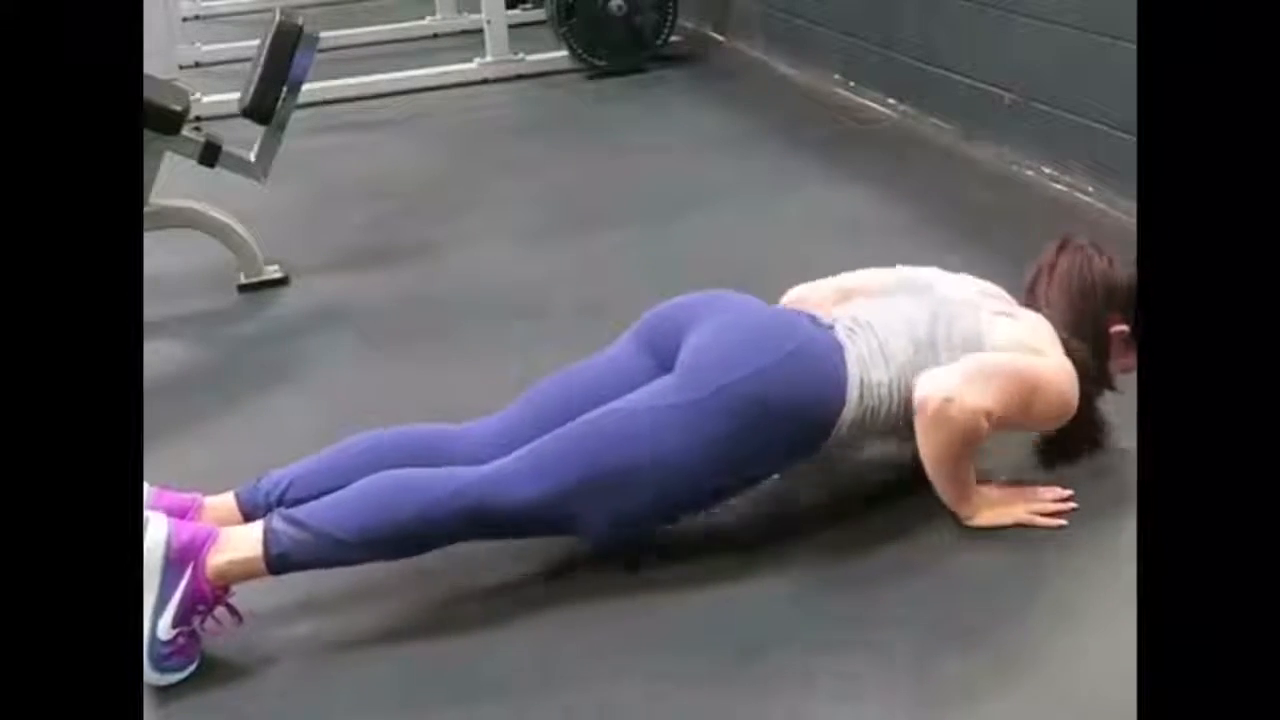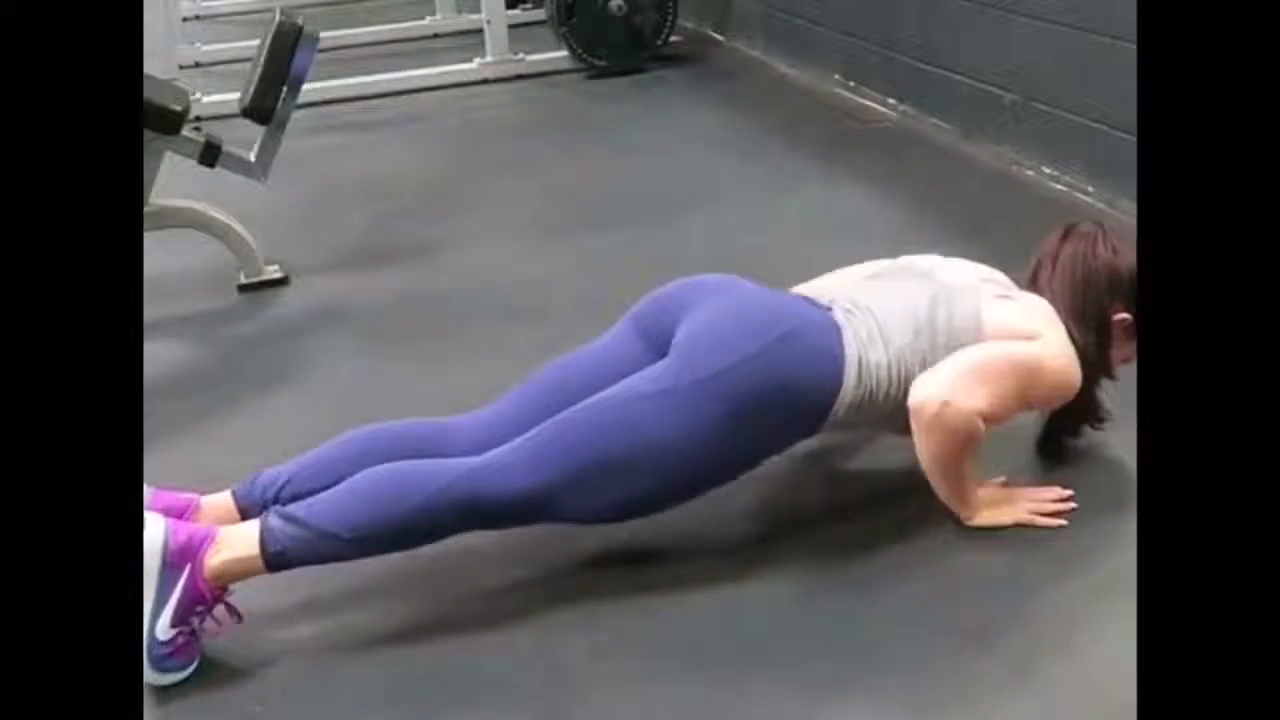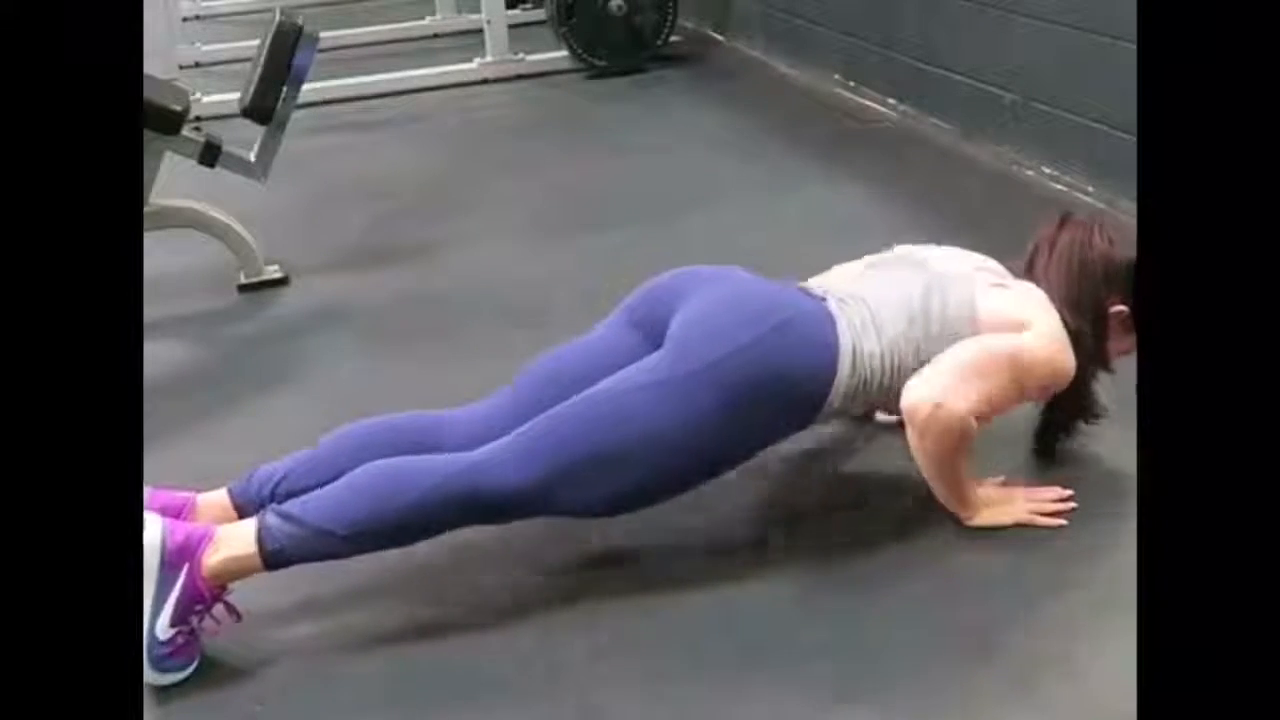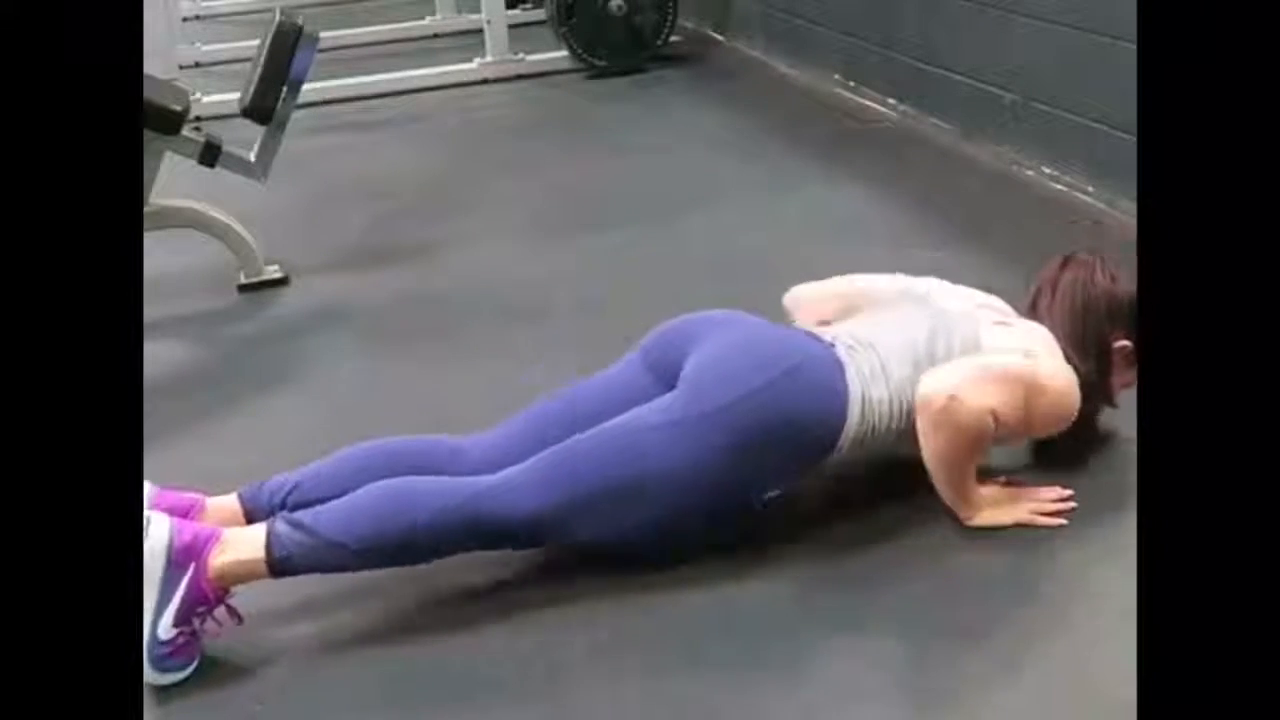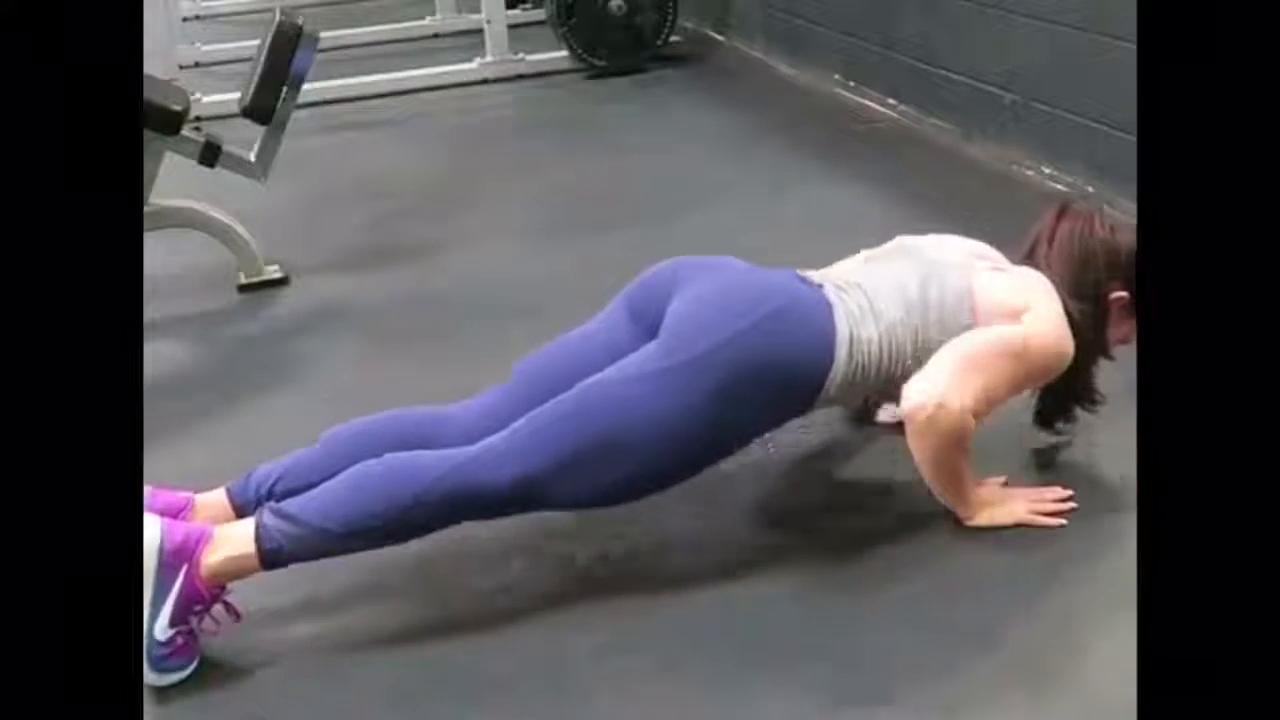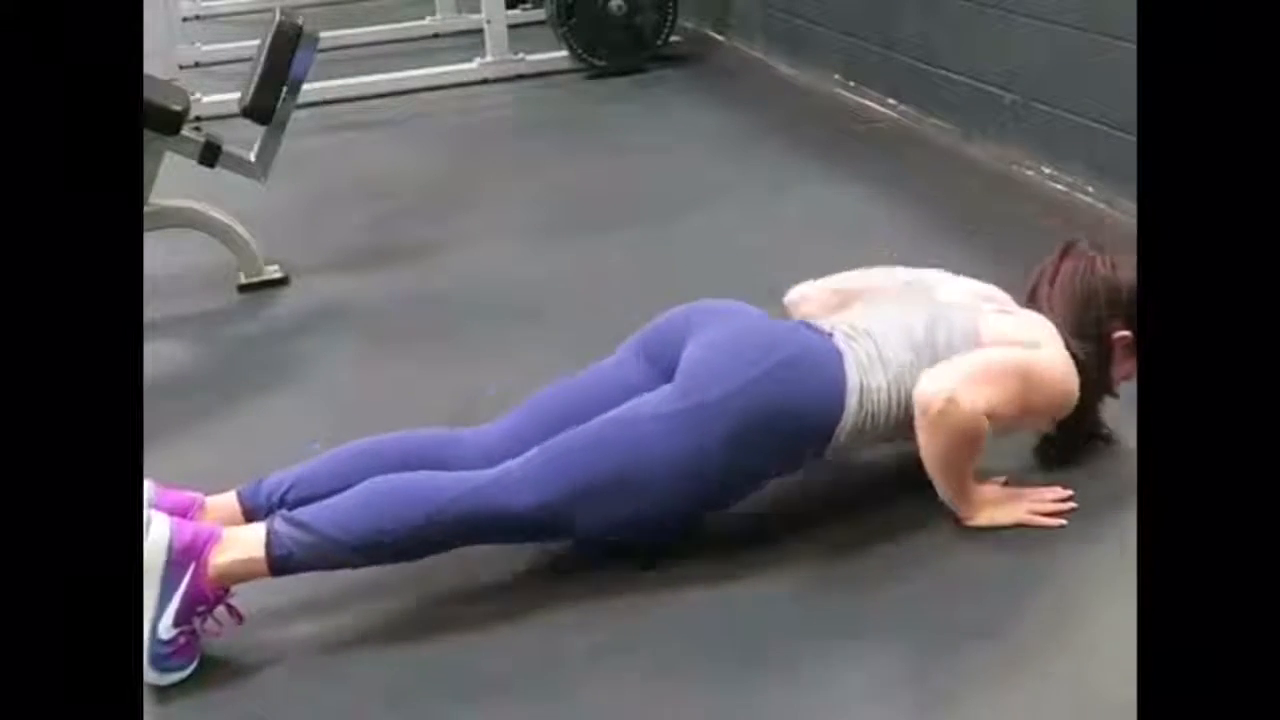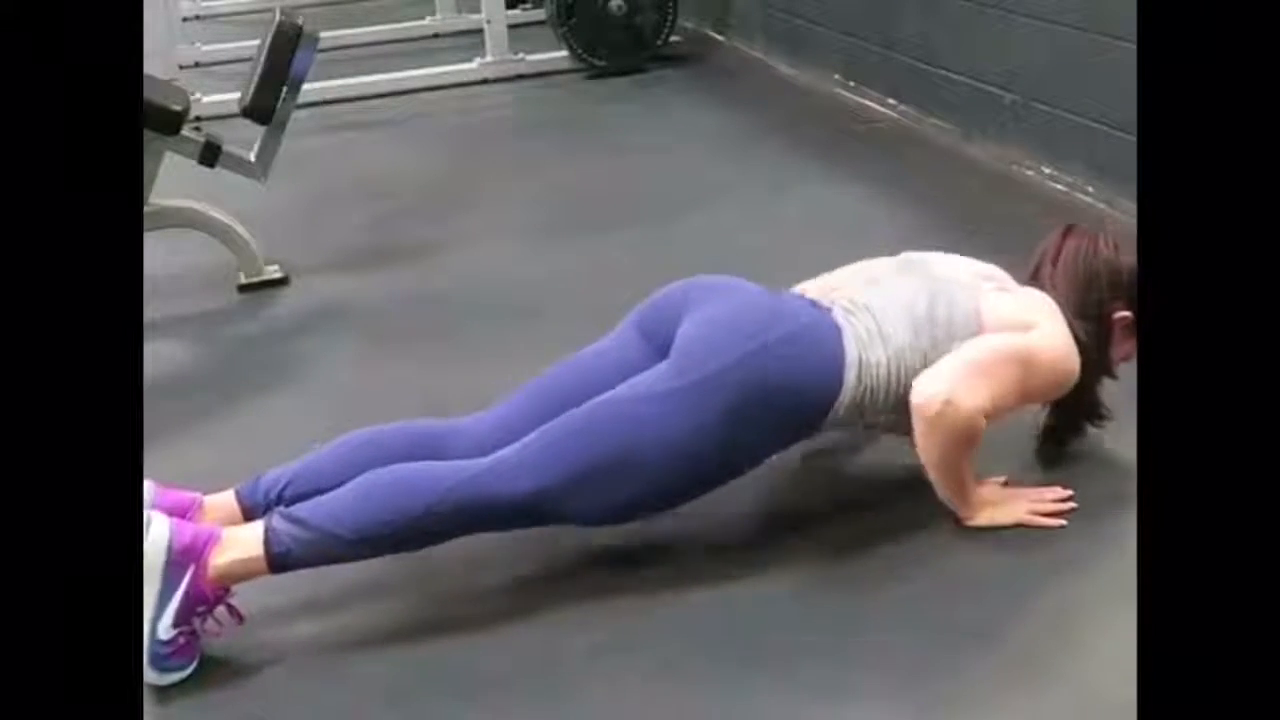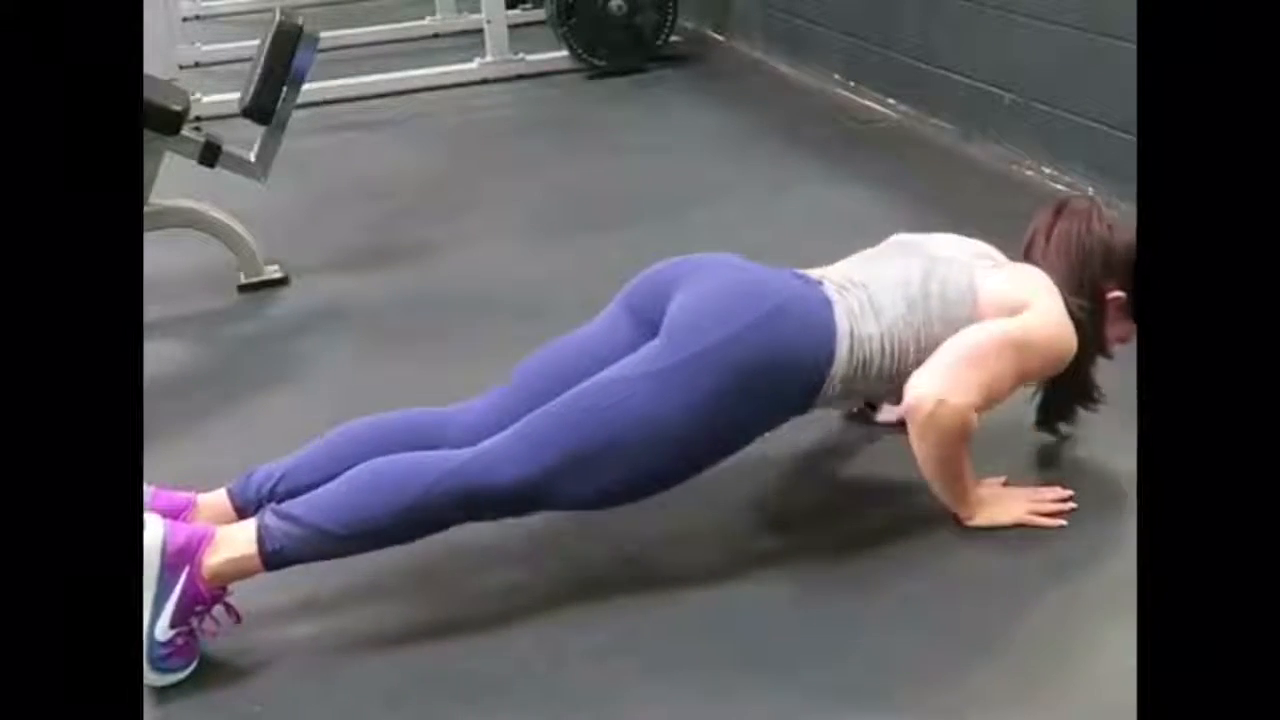
dt=0.2s
person 1, frame 1
left shoulder: (965, 288)
right shoulder: (1056, 373)
right elbow: (945, 401)
right wrist: (968, 501)
left hip: (709, 317)
right hip: (768, 387)
left knee: (474, 450)
right knee: (502, 496)
left ankle: (198, 510)
right ankle: (207, 558)
person 1, frame 2
left shoulder: (967, 275)
right shoulder: (1057, 356)
right elbow: (940, 402)
right wrist: (967, 502)
left hip: (710, 303)
right hip: (766, 371)
left knee: (469, 441)
right knee: (502, 486)
left ankle: (194, 510)
right ankle: (205, 558)
person 1, frame 3
left shoulder: (969, 268)
right shoulder: (1049, 344)
right elbow: (935, 406)
right wrist: (965, 501)
left hip: (707, 293)
right hip: (757, 364)
left knee: (466, 436)
right knee: (499, 479)
left ankle: (188, 509)
right ankle: (200, 556)
person 1, frame 4
left shoulder: (968, 298)
right shoulder: (1055, 381)
left elbow: (804, 297)
right elbow: (945, 400)
right wrist: (968, 503)
left hip: (715, 336)
right hip: (769, 406)
left knee: (474, 459)
right knee: (505, 508)
left ankle: (195, 511)
right ankle: (210, 557)
person 1, frame 5
left shoulder: (969, 255)
right shoulder: (1050, 328)
right elbow: (934, 405)
left wrist: (861, 370)
right wrist: (967, 501)
left hip: (701, 283)
right hip: (756, 351)
left knee: (463, 430)
right knee: (494, 473)
left ankle: (188, 507)
right ankle: (200, 555)
person 1, frame 6
left shoulder: (967, 290)
right shoulder: (1055, 367)
left elbow: (806, 295)
right elbow: (945, 402)
right wrist: (969, 503)
left hip: (714, 325)
right hip: (769, 397)
left knee: (476, 454)
right knee: (509, 501)
left ankle: (199, 509)
right ankle: (207, 558)
person 1, frame 7
left shoulder: (970, 270)
right shoulder: (1054, 346)
right elbow: (942, 402)
right wrist: (968, 502)
left hip: (711, 303)
right hip: (766, 371)
left knee: (472, 440)
right knee: (506, 486)
left ankle: (200, 509)
right ankle: (208, 560)
person 1, frame 8
left shoulder: (969, 255)
right shoulder: (1051, 323)
right elbow: (935, 403)
left wrist: (864, 381)
right wrist: (966, 501)
left hip: (703, 282)
right hip: (755, 351)
left knee: (465, 431)
right knee: (500, 476)
left ankle: (189, 509)
right ankle: (201, 556)
